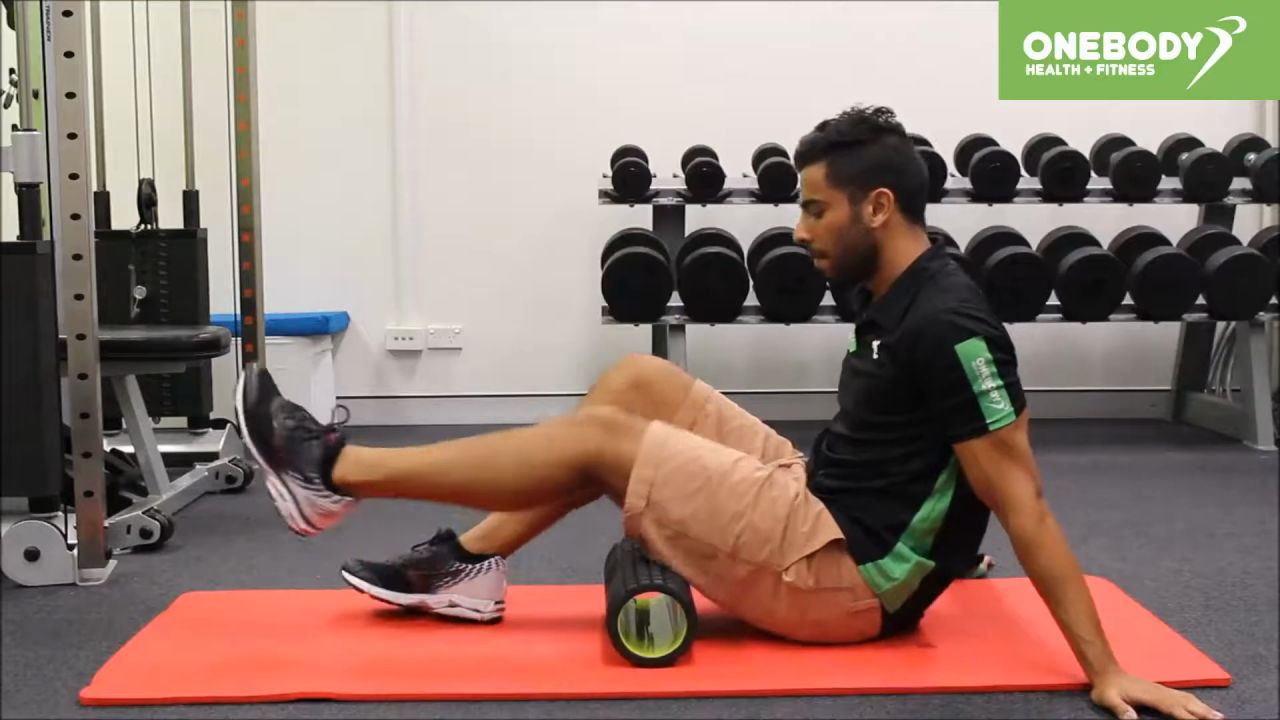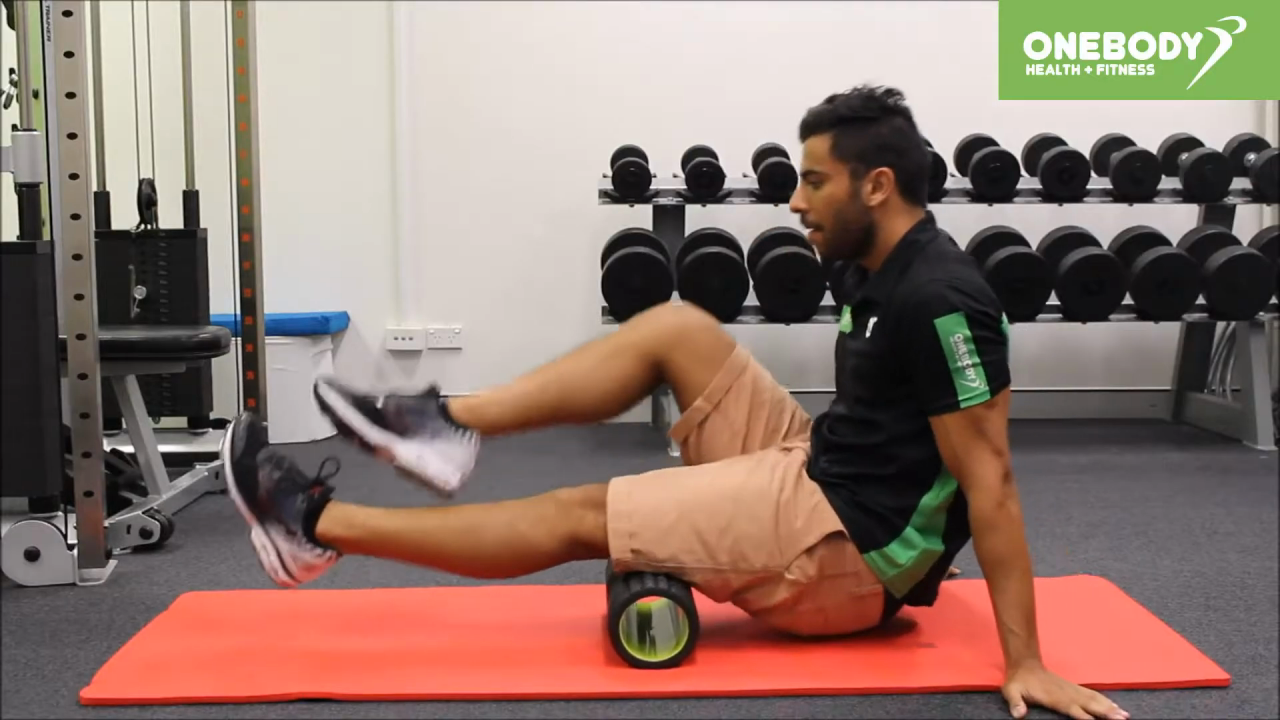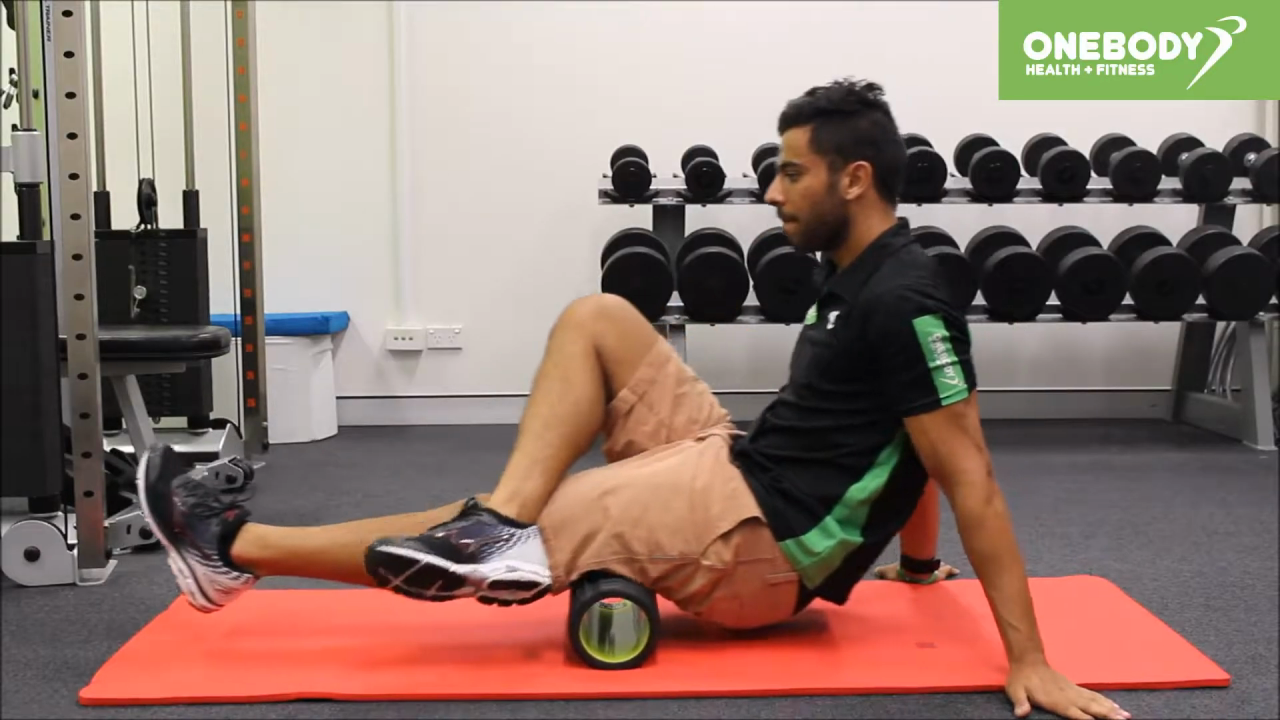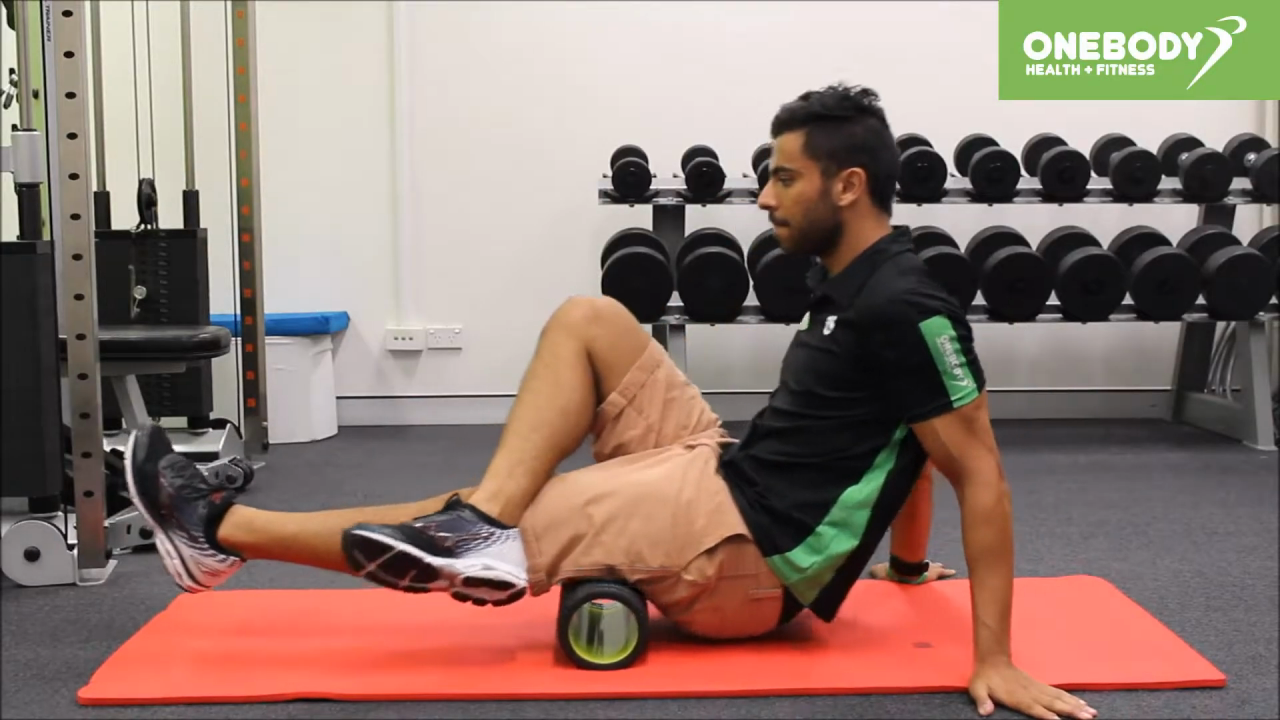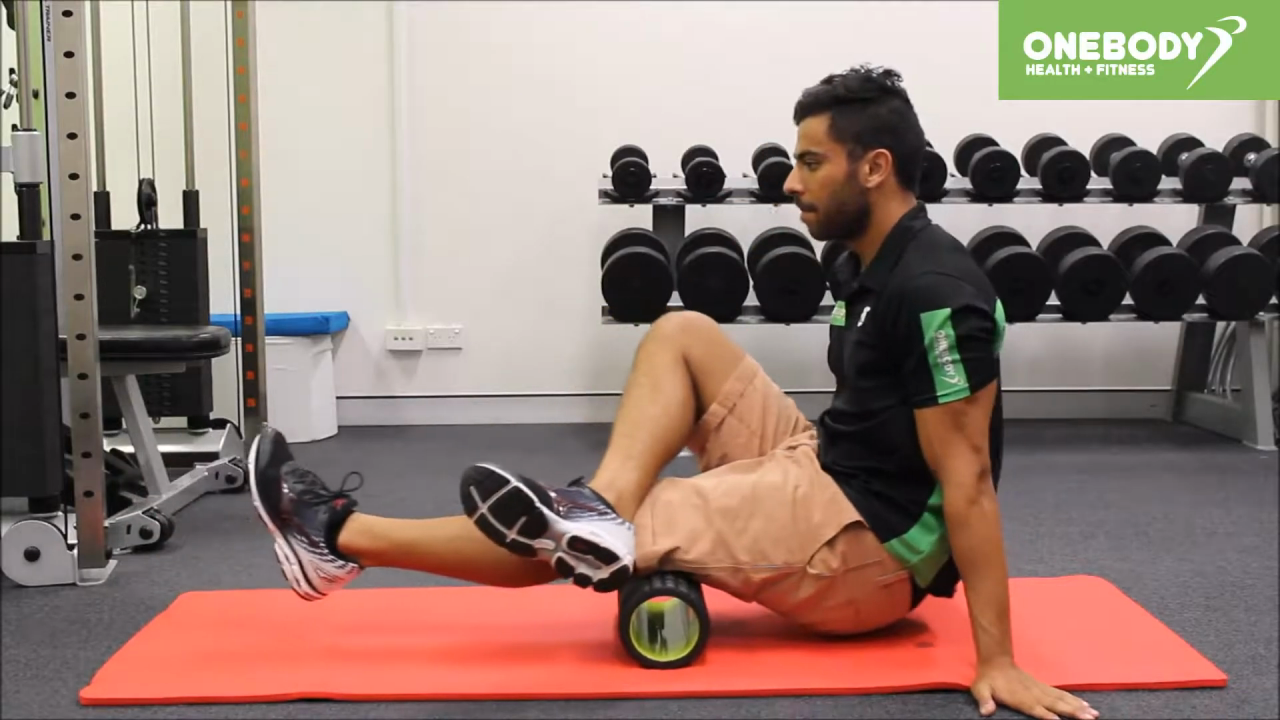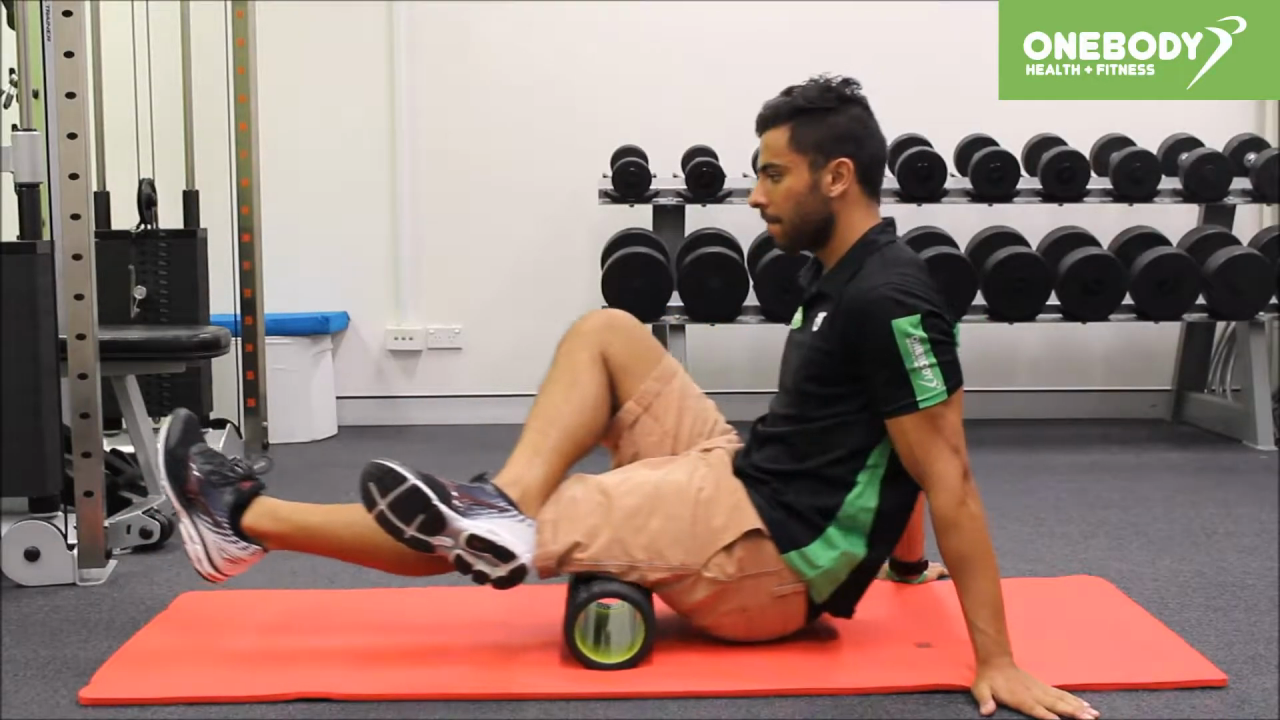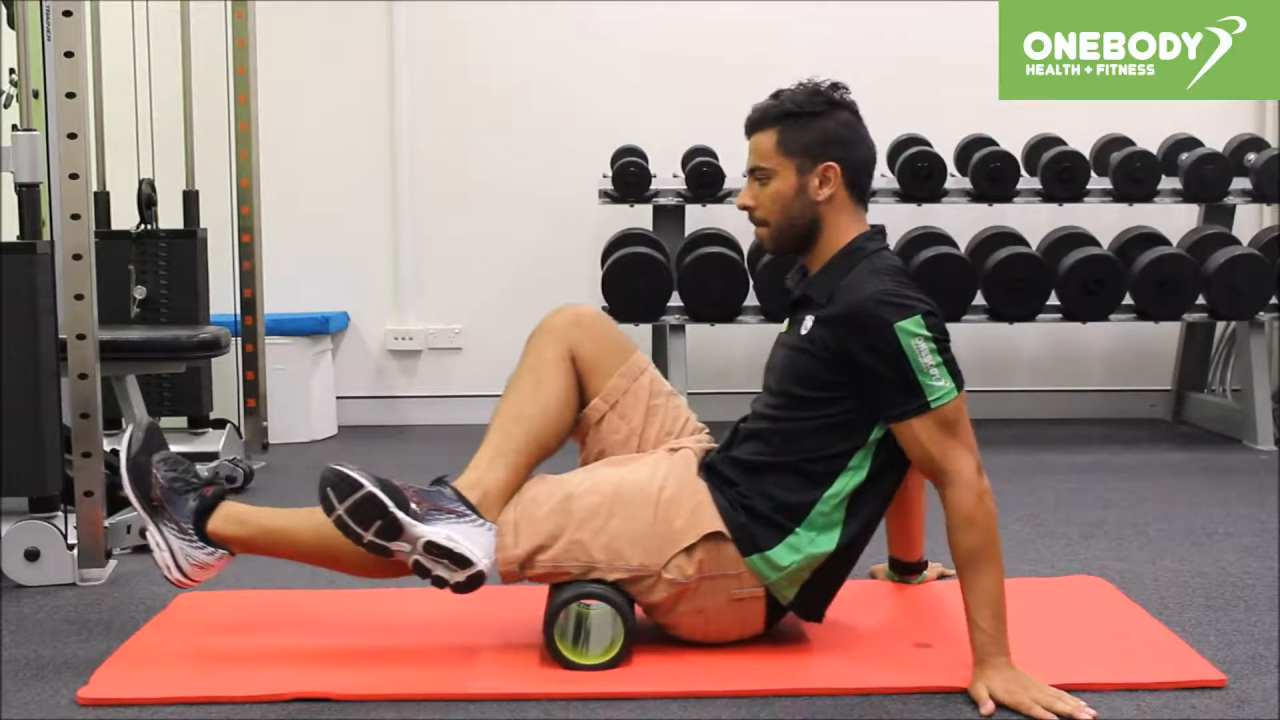
dt=0.7s
person 1, frame 1
left shoulder: (944, 325)
right shoulder: (895, 295)
left elbow: (1022, 503)
right wrist: (934, 540)
left hip: (835, 575)
right hip: (821, 508)
left knee: (598, 437)
right knee: (636, 379)
left ankle: (334, 472)
right ankle: (470, 562)
person 1, frame 2
left shoulder: (937, 299)
right shoulder: (882, 272)
left elbow: (990, 481)
right wrist: (916, 540)
left hip: (840, 550)
right hip: (816, 481)
left knee: (575, 516)
right knee: (676, 328)
left ankle: (319, 524)
right ankle: (448, 430)
person 1, frame 3
left shoulder: (902, 302)
right shoulder: (862, 275)
left elbow: (969, 478)
right elbow: (903, 440)
right wrist: (915, 557)
left hip: (756, 542)
right hip: (740, 473)
left knee: (515, 531)
right knee: (596, 319)
left ankle: (237, 548)
right ankle: (501, 529)
person 1, frame 4
left shoulder: (903, 307)
right shoulder: (853, 283)
left elbow: (981, 478)
right elbow: (896, 439)
right wrist: (906, 560)
left hip: (747, 556)
right hip: (731, 482)
left knee: (494, 534)
right knee: (588, 321)
left ankle: (224, 528)
right ankle: (480, 527)
person 1, frame 5
left shoulder: (931, 290)
right shoulder: (884, 265)
left elbow: (967, 479)
right wrist: (934, 548)
left hip: (864, 552)
right hip: (828, 480)
left knee: (563, 544)
right knee: (681, 336)
left ankle: (342, 536)
right ankle: (597, 516)
person 1, frame 6
left shoulder: (886, 300)
right shoulder: (845, 275)
left elbow: (949, 478)
right elbow: (900, 451)
right wrist: (903, 560)
left hip: (763, 558)
right hip: (746, 487)
left knee: (469, 540)
right knee: (604, 333)
left ankle: (245, 517)
right ankle: (495, 510)
person 1, frame 7
left shoulder: (878, 307)
right shoulder: (836, 283)
left elbow: (963, 478)
right elbow: (896, 447)
right wrist: (906, 562)
left hip: (725, 557)
right hip: (712, 484)
left knee: (435, 543)
right knee: (575, 329)
left ankle: (211, 525)
right ankle: (456, 515)
